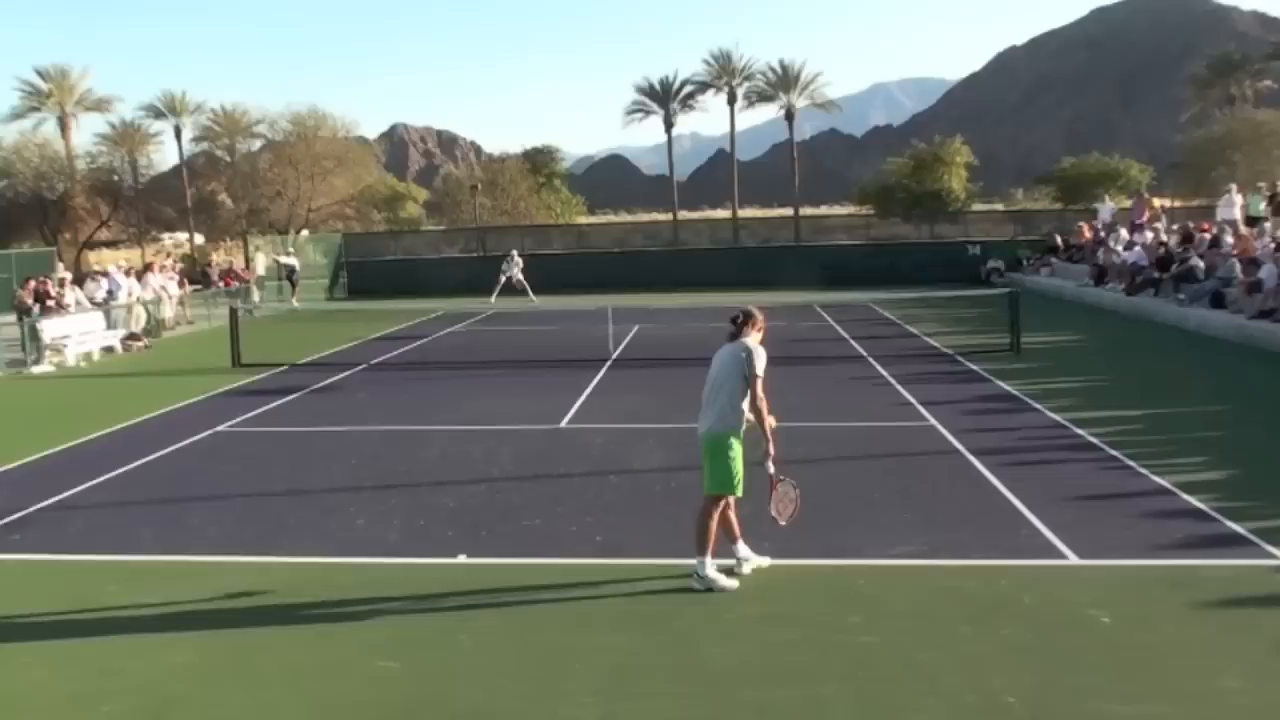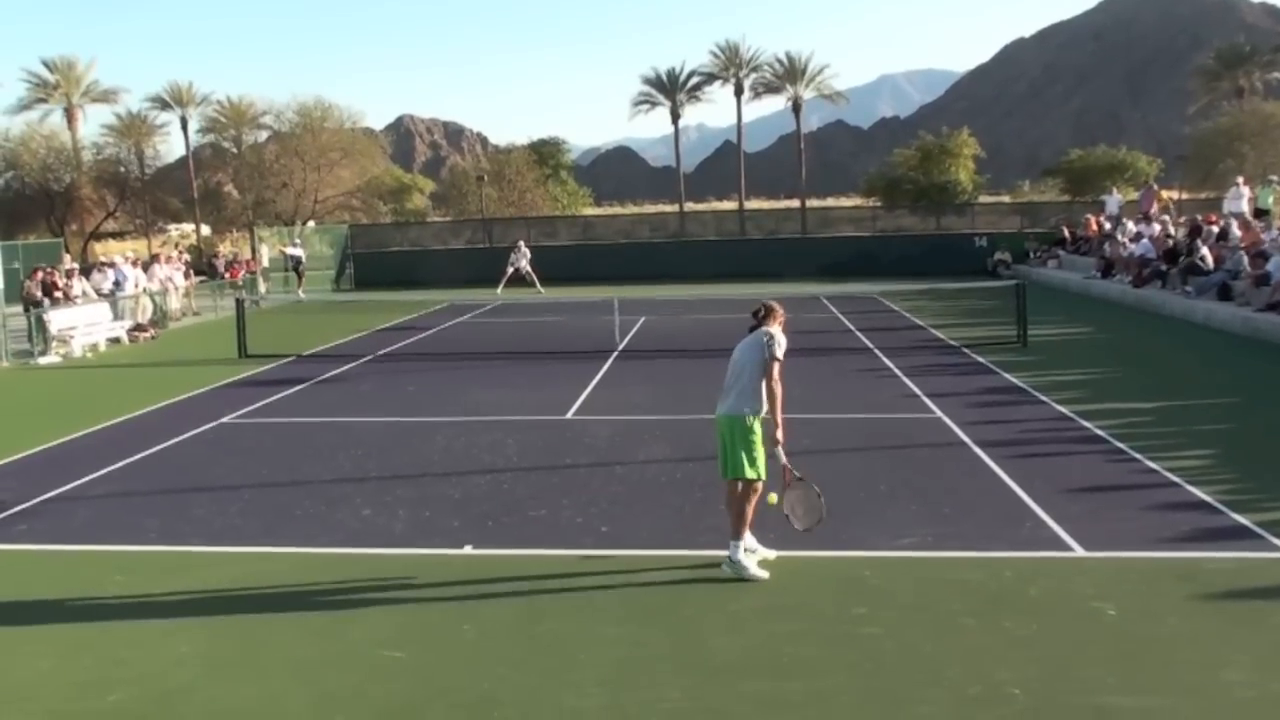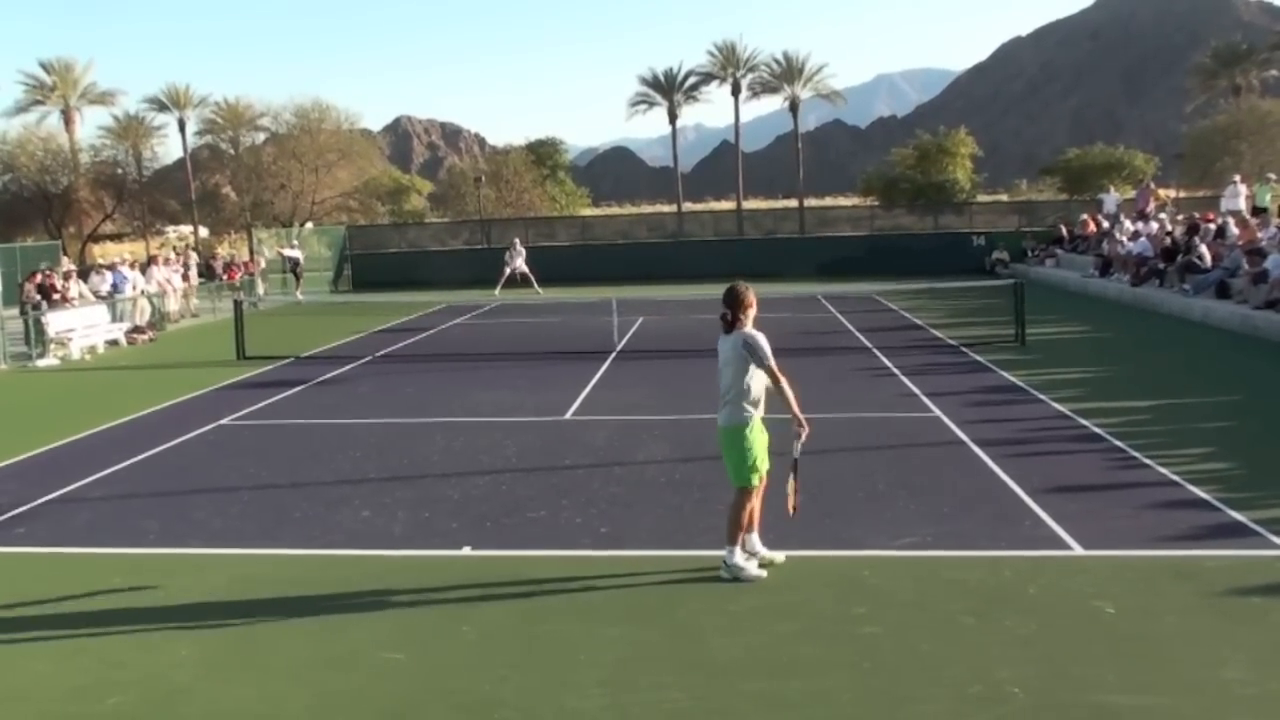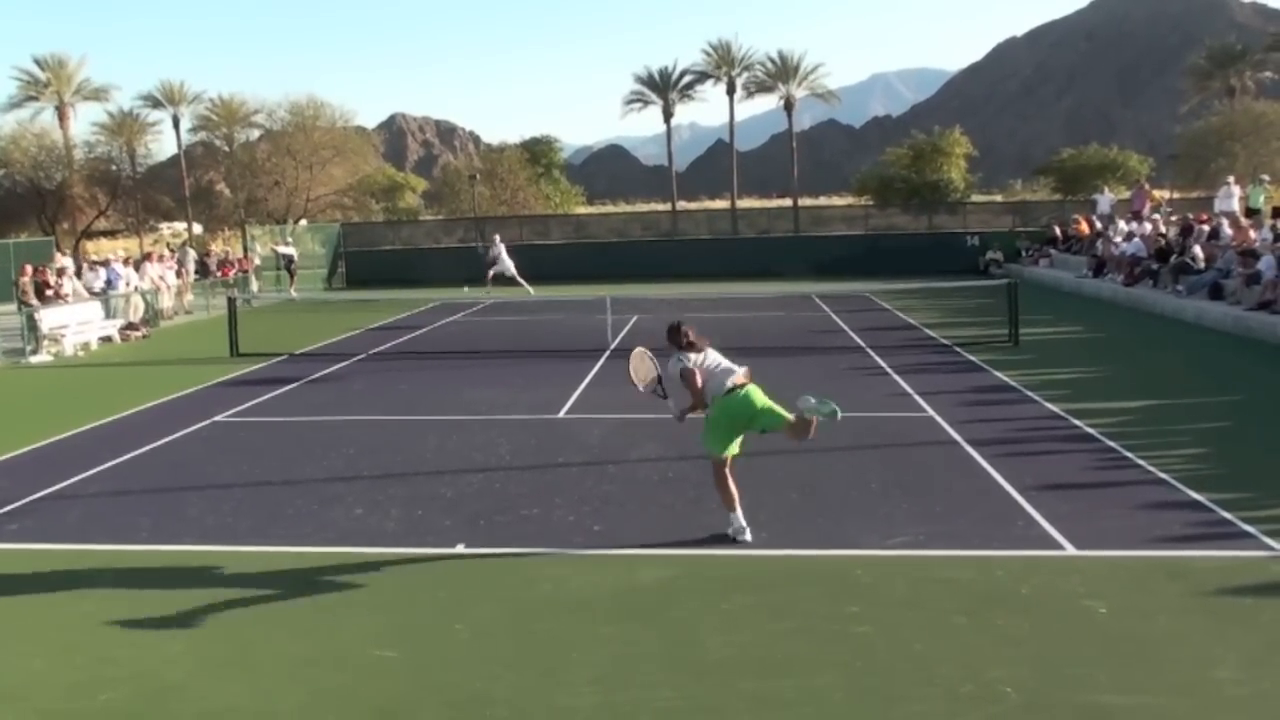
dt=1s
person 1, frame 1
left shoulder: (724, 351)
right shoulder: (753, 350)
right elbow: (757, 398)
left wrist: (759, 419)
right wrist: (768, 439)
left hip: (710, 430)
right hip: (724, 433)
left knee: (726, 496)
right knee: (715, 499)
left ankle: (743, 554)
right ankle: (703, 570)
person 1, frame 2
left shoulder: (745, 343)
right shoulder: (774, 337)
right elbow: (772, 381)
left wrist: (767, 423)
right wrist: (778, 425)
left hip: (725, 415)
right hip: (744, 416)
left knee: (735, 484)
right knee: (752, 485)
left ankle: (747, 545)
right ankle: (735, 556)
person 1, frame 3
left shoulder: (730, 336)
right shoulder: (753, 339)
right elbow: (778, 379)
right wrist: (797, 416)
left hip: (745, 420)
right hip: (740, 424)
left knee: (756, 486)
right knee: (745, 491)
left ankle: (752, 547)
right ankle: (732, 560)
person 1, frame 4
left shoulder: (676, 363)
right shoulder: (709, 353)
left elbow: (695, 382)
left wrist: (699, 403)
right wrist: (689, 408)
left hip: (726, 406)
right hip: (751, 394)
left knee: (720, 468)
right knee: (801, 432)
left ankle: (739, 526)
right ankle: (808, 409)
